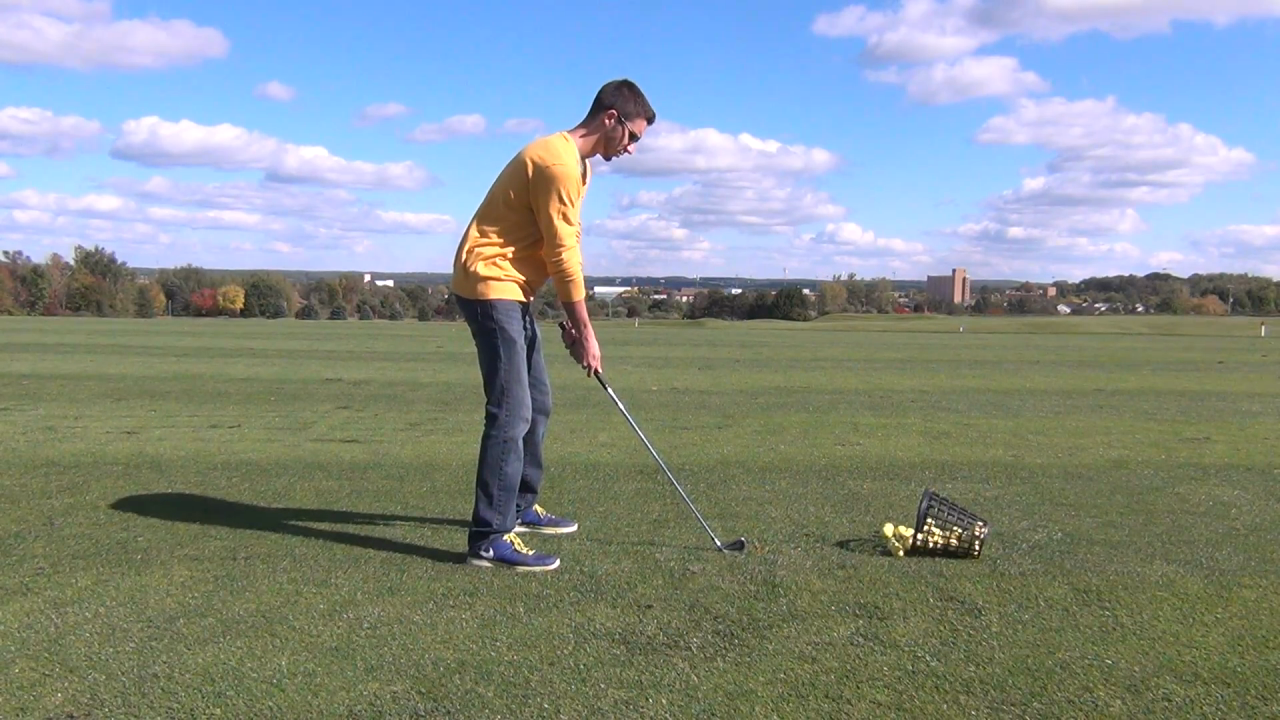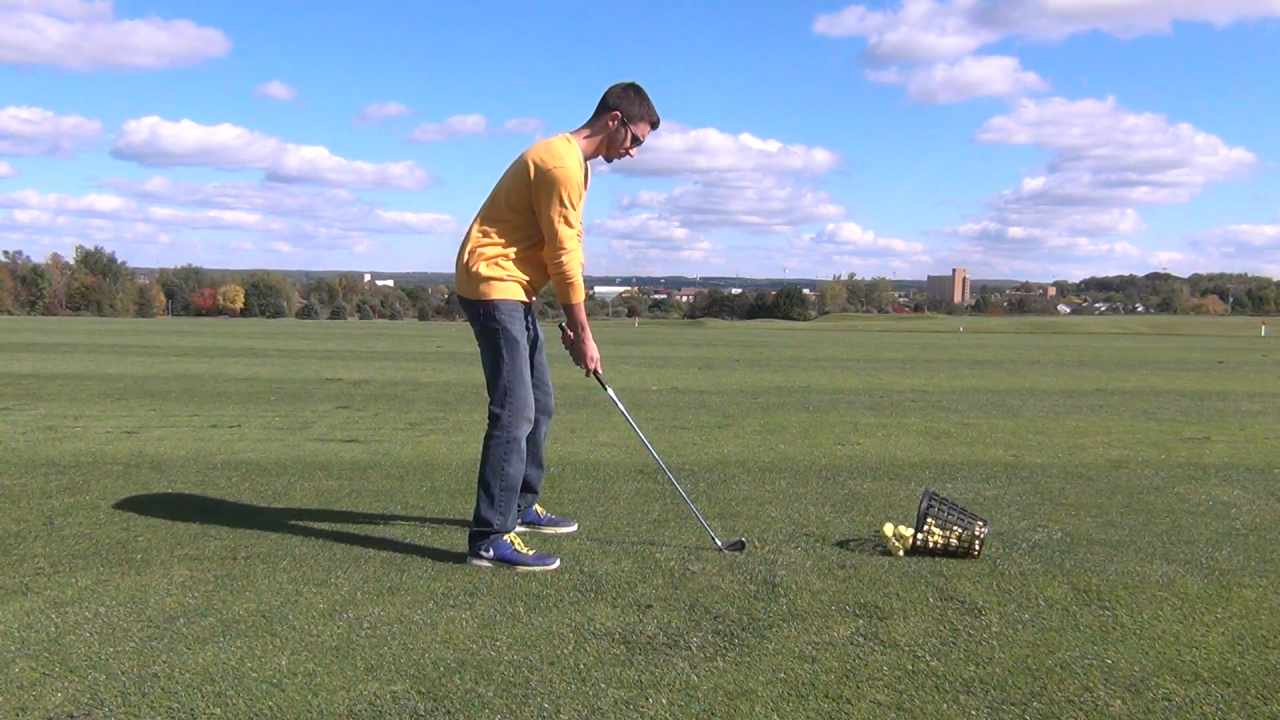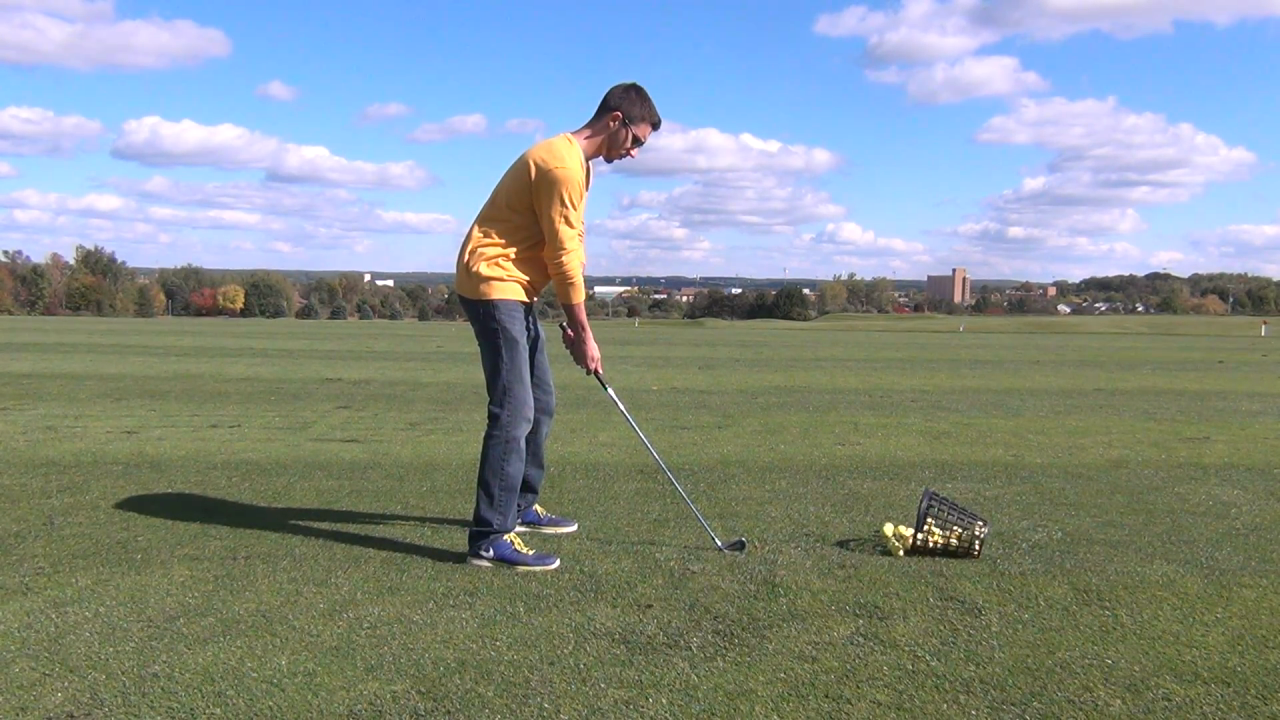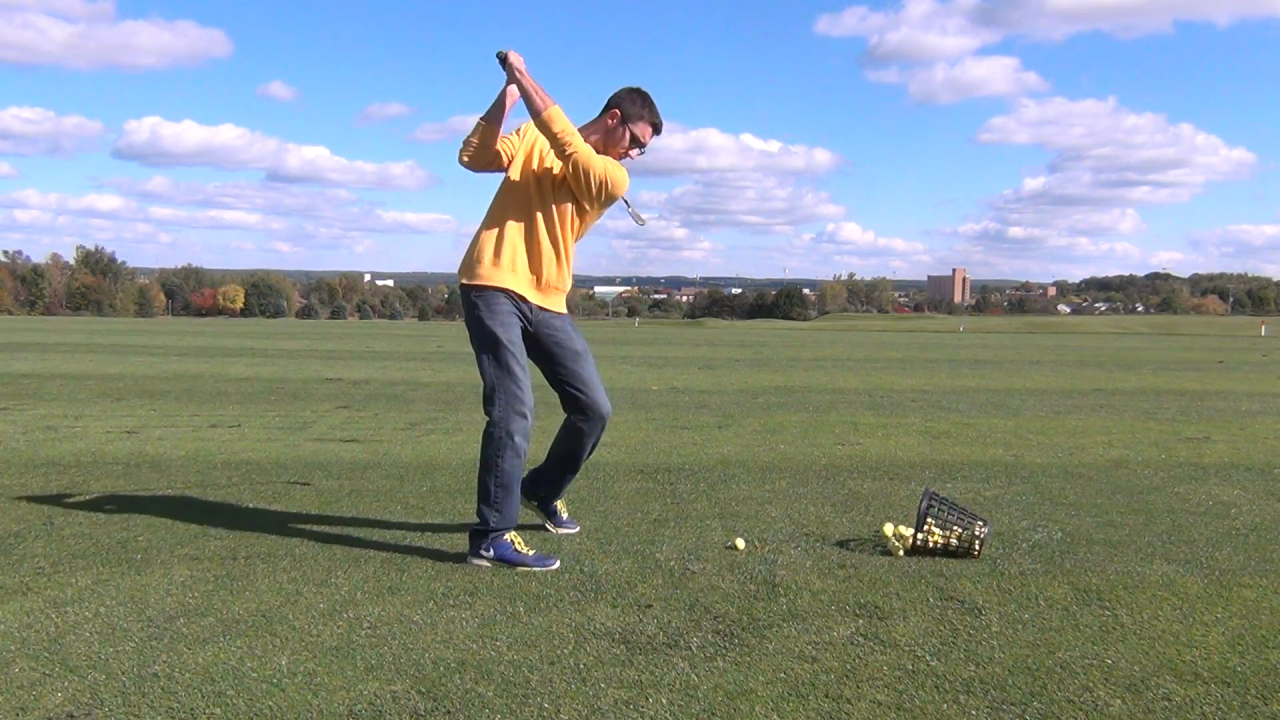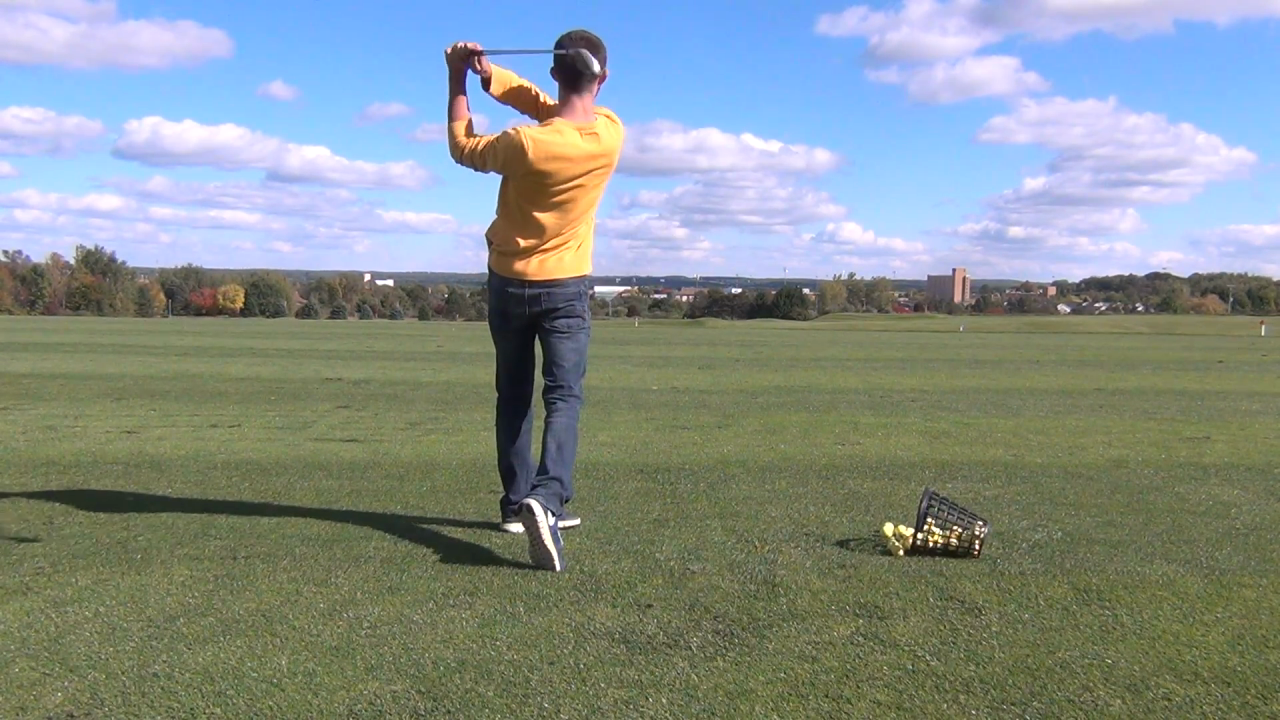
dt=1s
person 1, frame 1
left shoulder: (578, 164)
right shoulder: (557, 161)
left elbow: (566, 249)
right elbow: (562, 254)
left wrist: (574, 323)
right wrist: (585, 332)
left hip: (510, 288)
right hip: (490, 285)
left knee: (536, 404)
right knee: (512, 412)
left ankle: (520, 507)
right ankle: (490, 537)
person 1, frame 2
left shoulder: (574, 162)
right shoulder: (561, 164)
left elbow: (568, 249)
right elbow: (562, 256)
left wrist: (575, 325)
right wrist: (582, 333)
left hip: (512, 288)
right hip: (494, 284)
left knee: (538, 404)
right knee: (515, 411)
left ankle: (520, 506)
right ankle: (490, 537)
person 1, frame 3
left shoulder: (577, 163)
right shoulder: (561, 165)
left elbow: (571, 248)
right elbow: (562, 257)
left wrist: (576, 324)
right wrist: (583, 333)
left hip: (515, 289)
right hip: (494, 284)
left knee: (540, 403)
right knee: (514, 411)
left ankle: (521, 505)
right ankle: (490, 537)
person 1, frame 4
left shoulder: (613, 179)
right shoulder: (532, 135)
left elbow: (564, 140)
right elbow: (474, 157)
left wrist: (522, 77)
right wrist: (505, 96)
left hip: (547, 303)
right hip: (491, 287)
left knee: (593, 409)
right knee: (513, 411)
left ankle: (541, 490)
right ankle: (492, 536)
person 1, frame 5
left shoulder: (525, 145)
right shoulder: (611, 132)
left elbow: (463, 149)
right elbow: (551, 107)
left wrist: (459, 74)
right wrist: (486, 71)
left hip: (508, 280)
right hip: (565, 285)
left knee: (514, 396)
right knee: (564, 397)
left ankle: (518, 501)
right ankle: (545, 498)
